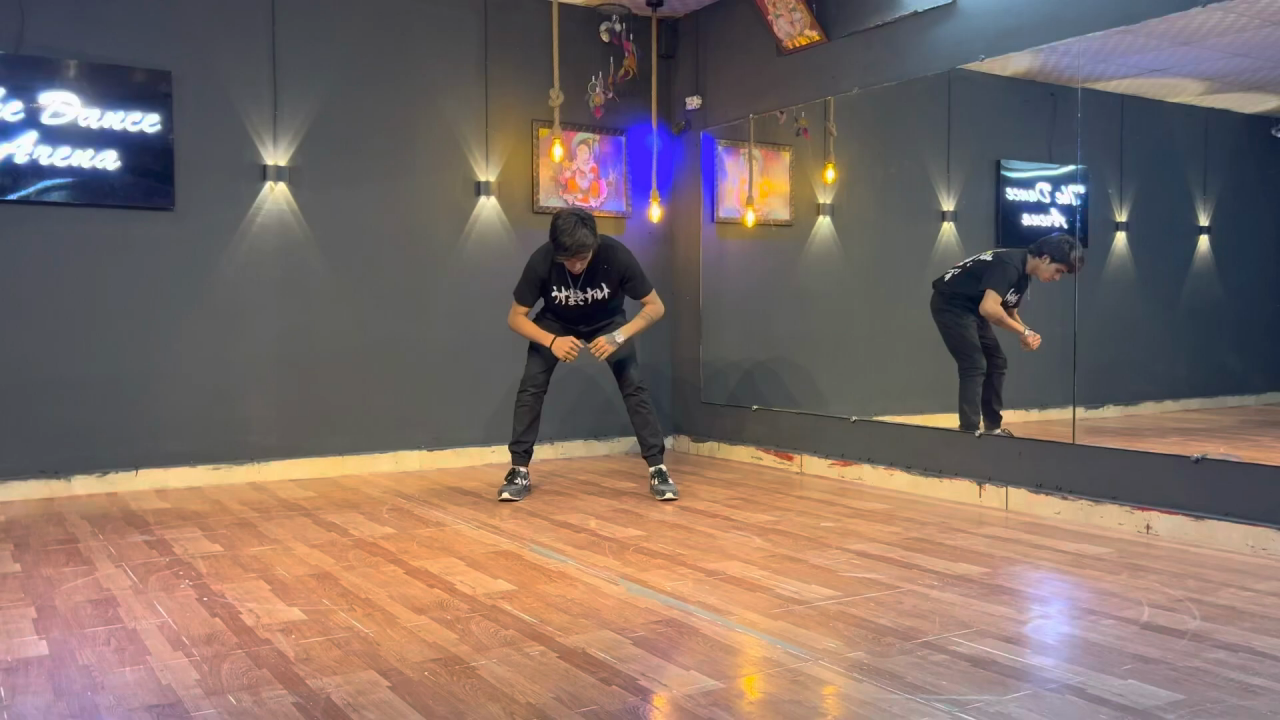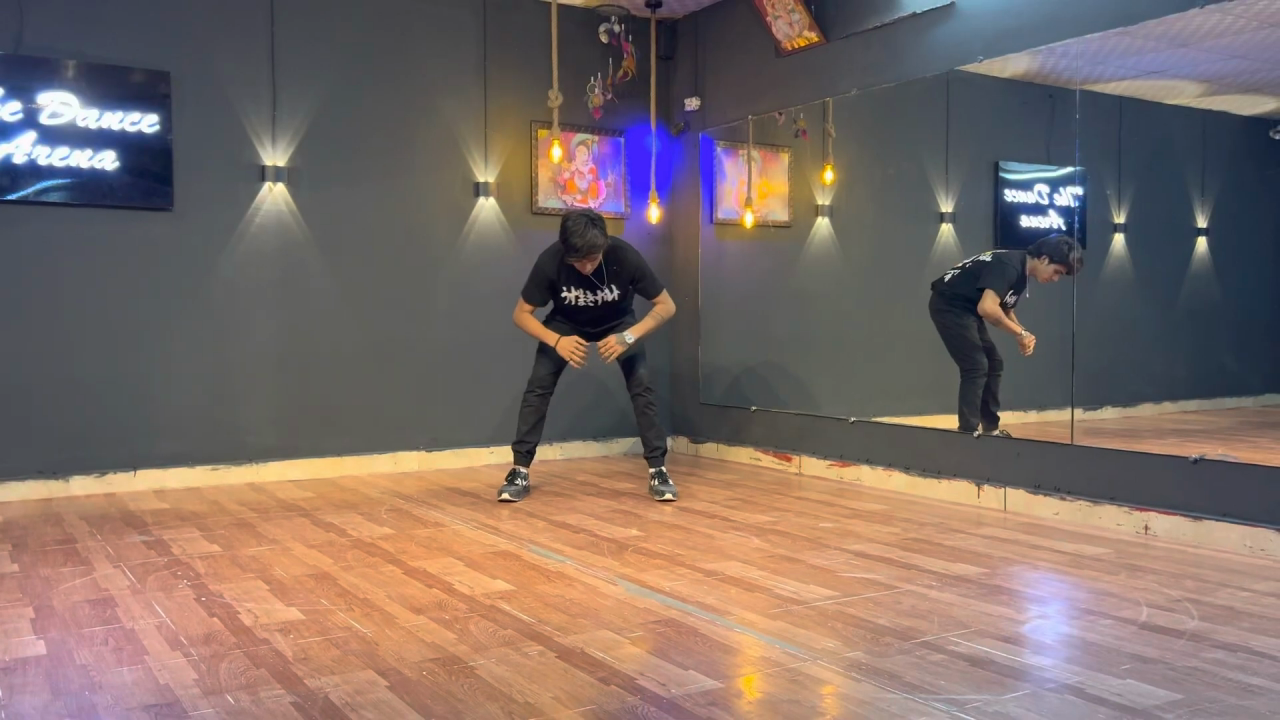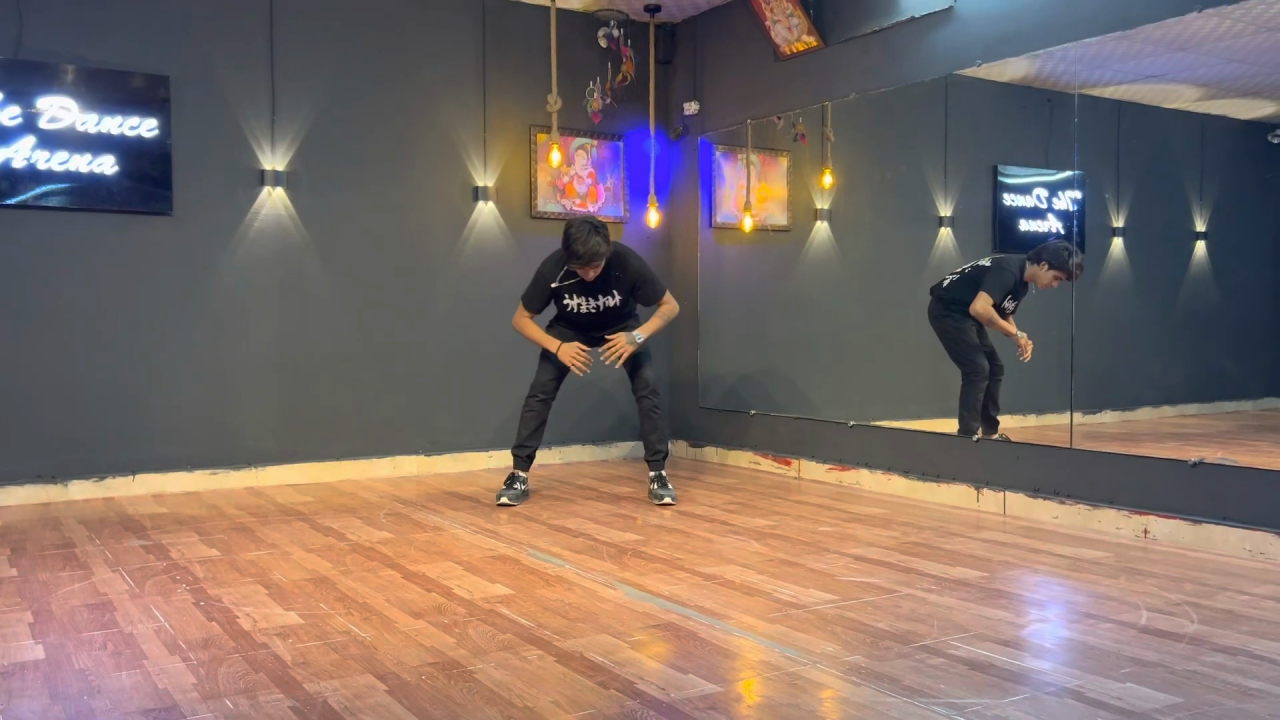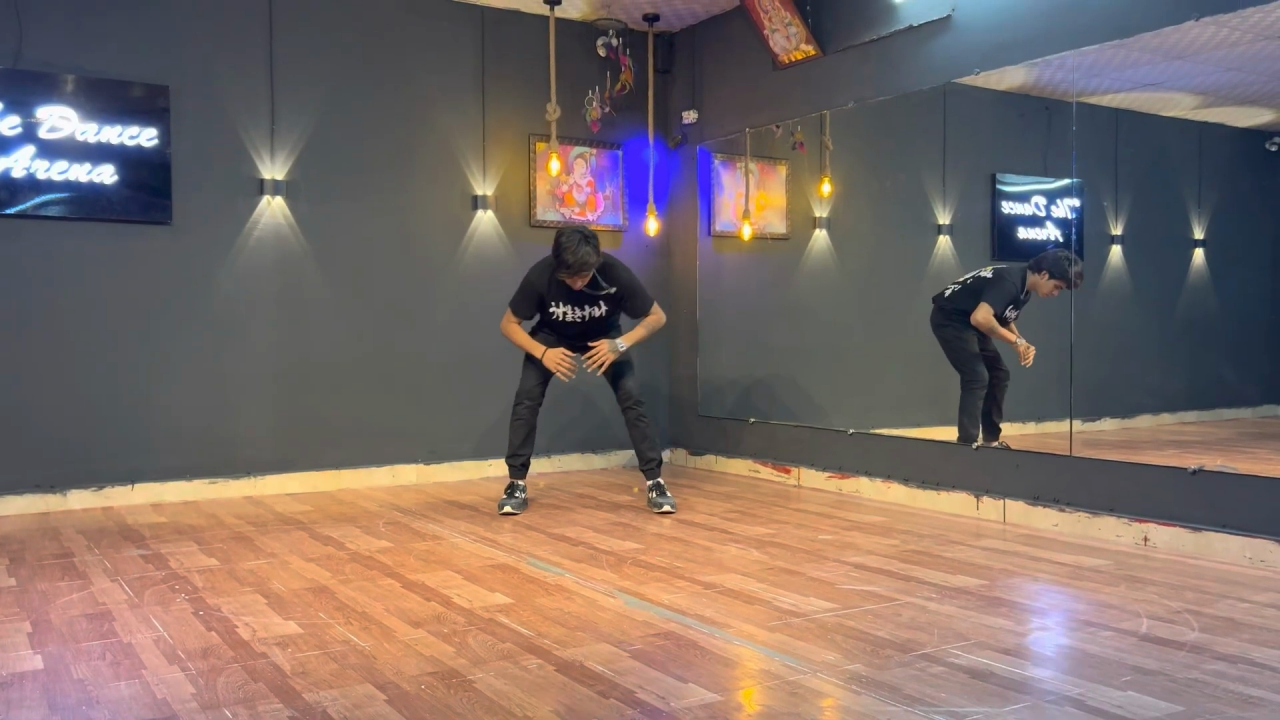
dt=0.5s
person 1, frame 1
left shoulder: (616, 255)
right shoulder: (541, 261)
left elbow: (655, 306)
right elbow: (516, 317)
left wrist: (619, 336)
right wrist: (551, 341)
left hip: (608, 322)
right hip: (556, 324)
left knee: (634, 387)
right knee: (531, 387)
left ankle: (657, 469)
right ankle: (519, 470)
person 1, frame 2
left shoulder: (625, 256)
right shoulder: (550, 261)
left elbow: (666, 306)
right elbow: (521, 313)
left wrist: (628, 337)
right wrist: (556, 341)
left hip: (617, 324)
right hip: (565, 325)
left knee: (641, 387)
right knee: (538, 387)
left ankle: (658, 470)
right ankle: (520, 470)
person 1, frame 3
left shoulder: (628, 262)
right shoulder: (552, 268)
left elbow: (670, 306)
right elbow: (521, 319)
left wrist: (637, 337)
right wrist: (557, 347)
left hip: (621, 329)
right hip: (569, 330)
left knee: (647, 390)
right knee: (540, 392)
left ankle: (657, 474)
right ankle: (519, 474)
person 1, frame 4
left shoulder: (615, 272)
right shoulder: (540, 274)
left elbow: (657, 317)
right elbow: (509, 323)
left wrist: (620, 345)
right wrist: (542, 353)
left hip: (604, 337)
right hip: (552, 338)
left knee: (632, 399)
right knee: (526, 399)
left ankle: (654, 481)
right ankle: (517, 483)
person 2, frame 1
left shoulder: (1023, 275)
right shoulder: (1009, 265)
left elbow: (1009, 312)
right elbow: (988, 308)
left wrist: (1027, 334)
right wrist: (1023, 331)
left hip: (970, 308)
right hip: (950, 305)
left knee: (996, 363)
right knee: (975, 366)
left ankle: (993, 427)
right ankle: (969, 431)
person 2, frame 2
left shoulder: (1022, 274)
right shoulder: (1009, 266)
left elbow: (1005, 311)
right elbow: (986, 308)
left wrist: (1024, 334)
right wrist: (1020, 332)
left hip: (966, 309)
right hip: (949, 306)
left knee: (993, 364)
right knee: (976, 367)
left ankle: (990, 428)
right ankle: (968, 433)
person 2, frame 3
left shoulder: (1022, 282)
right shoulder: (1007, 271)
left elbow: (1004, 316)
right elbow: (979, 308)
left wrist: (1022, 340)
right wrist: (1016, 334)
left hip: (965, 315)
right hip: (947, 310)
left knee: (994, 369)
right knee: (977, 370)
left ankle: (989, 432)
right ankle: (968, 436)
person 2, frame 4
left shoulder: (1024, 290)
right shoulder: (1009, 282)
left elbow: (1004, 321)
right elbow: (980, 318)
left wrist: (1023, 344)
right wrist: (1016, 341)
left hip: (968, 324)
right hip: (950, 320)
left knee: (999, 375)
right knee: (977, 378)
left ankle: (990, 439)
right ankle: (967, 443)
